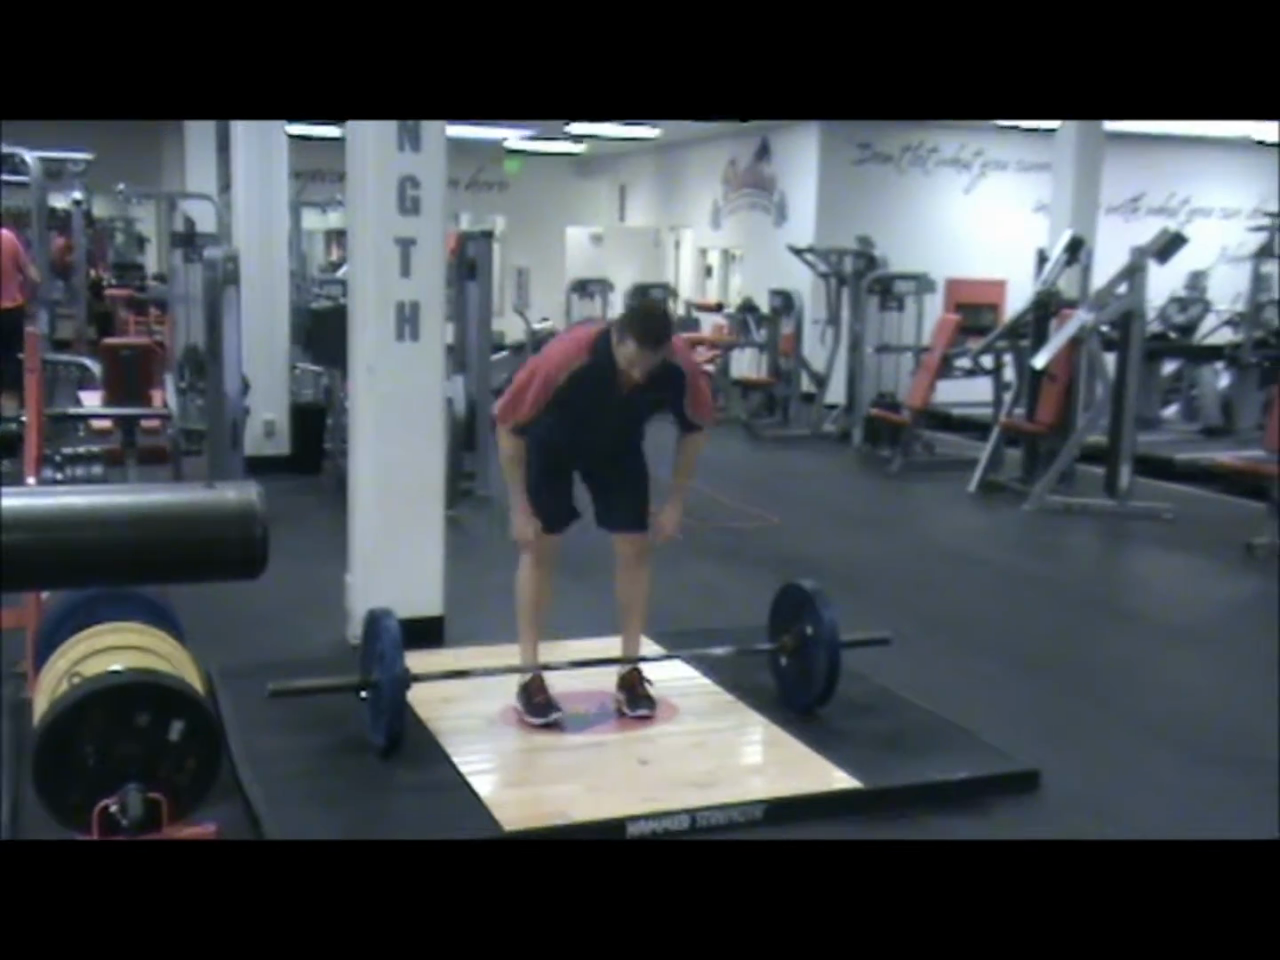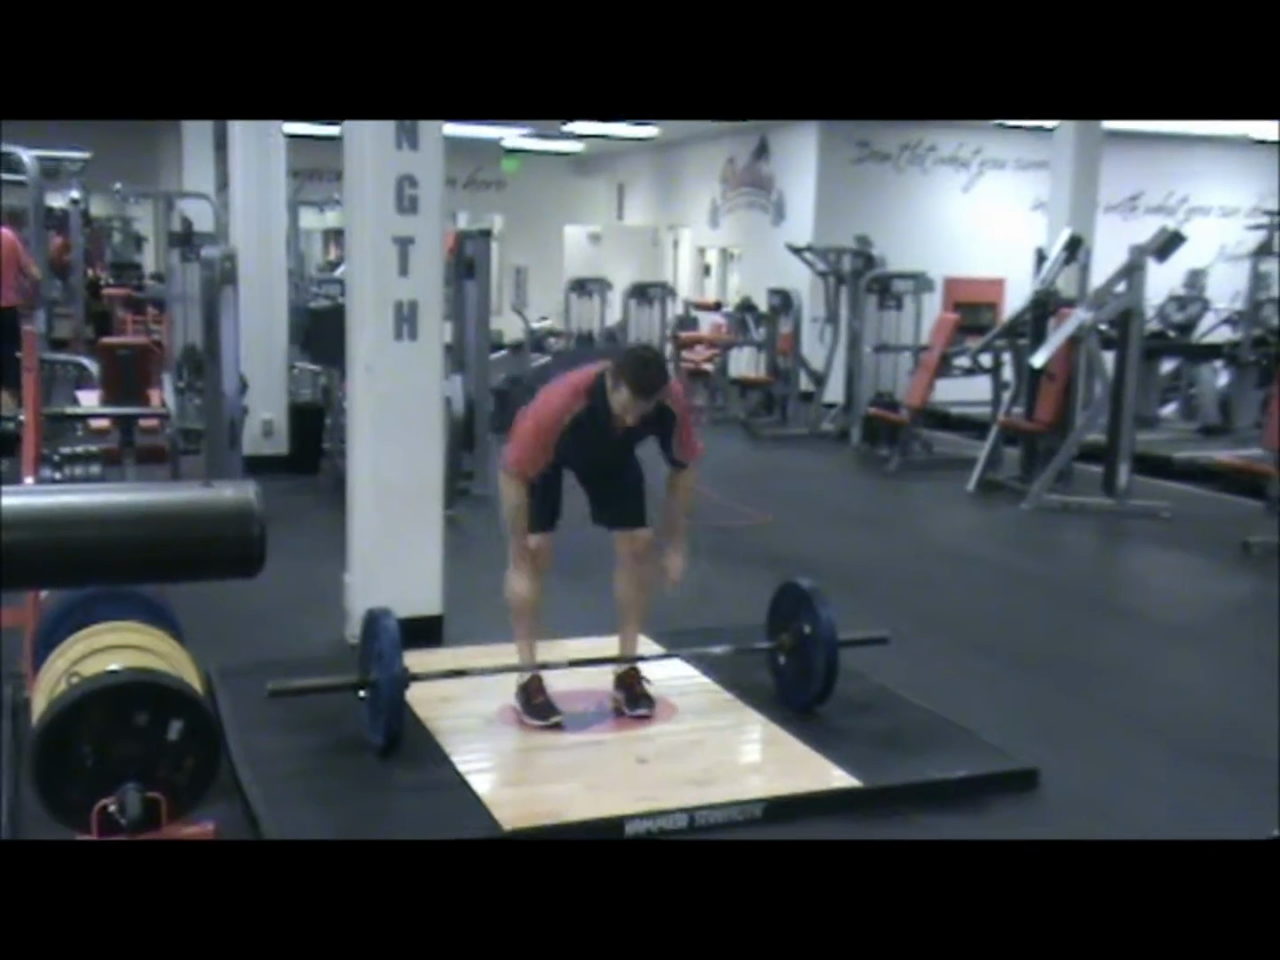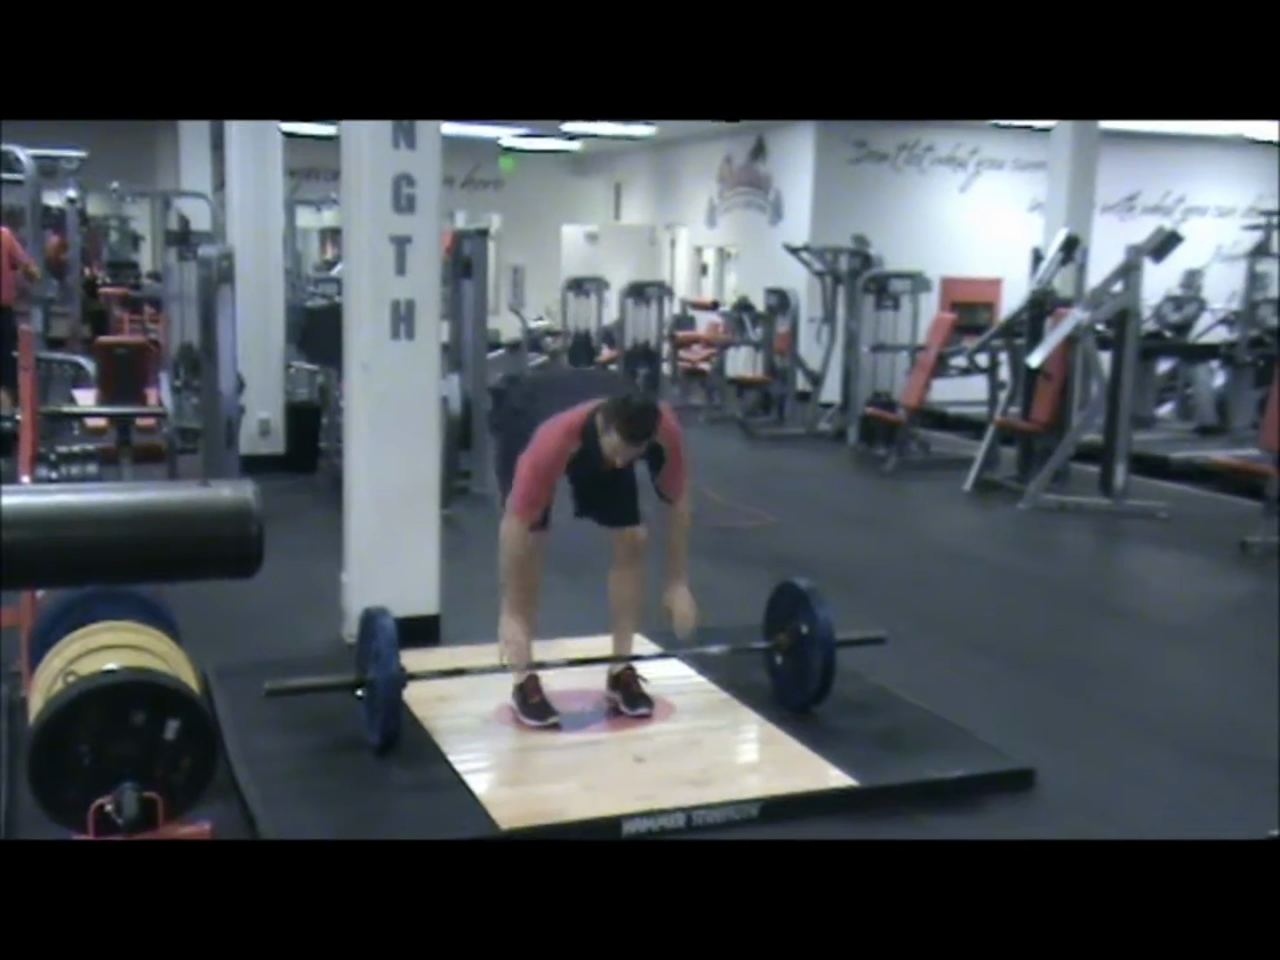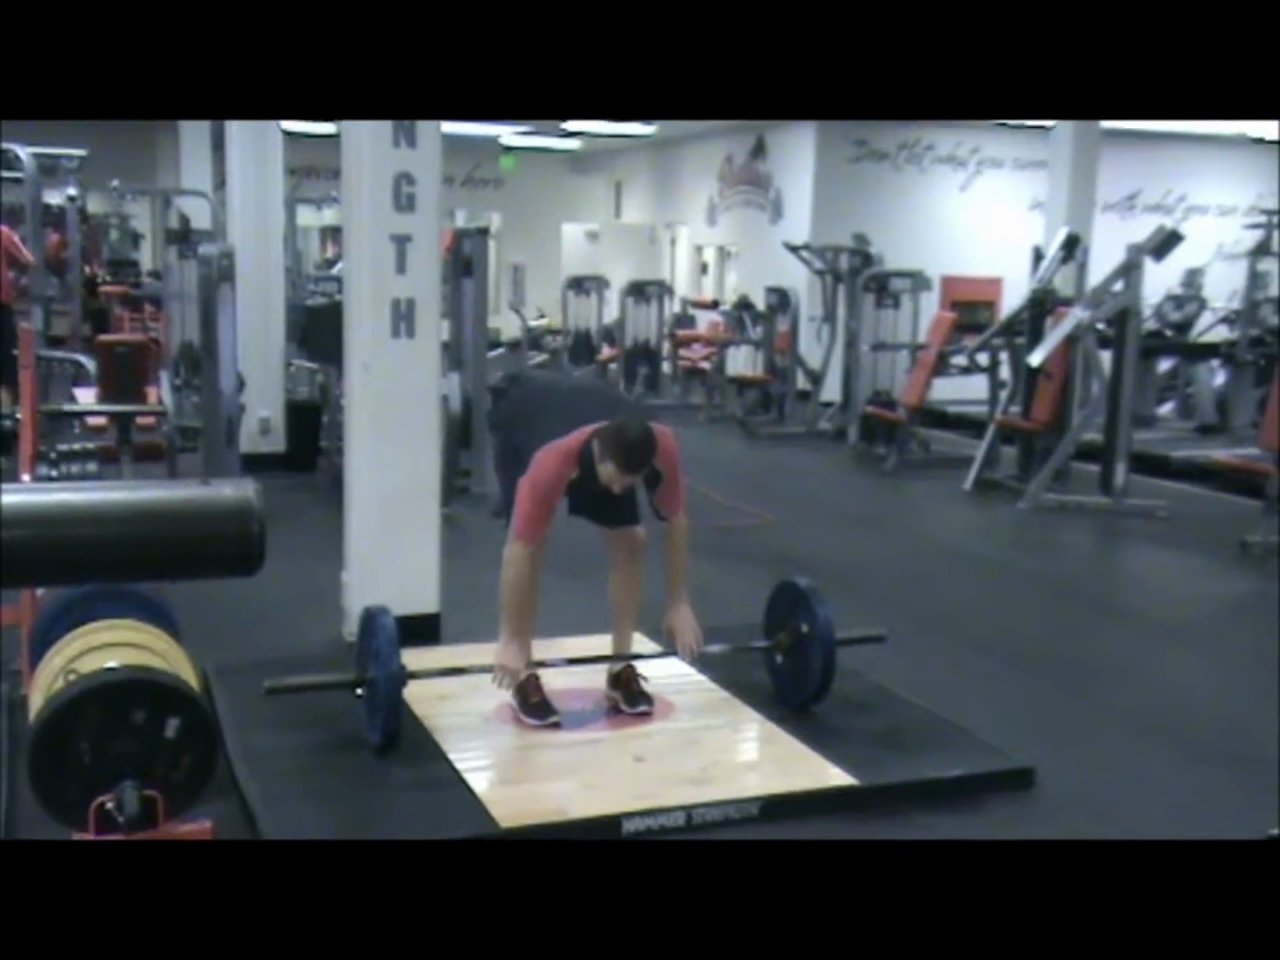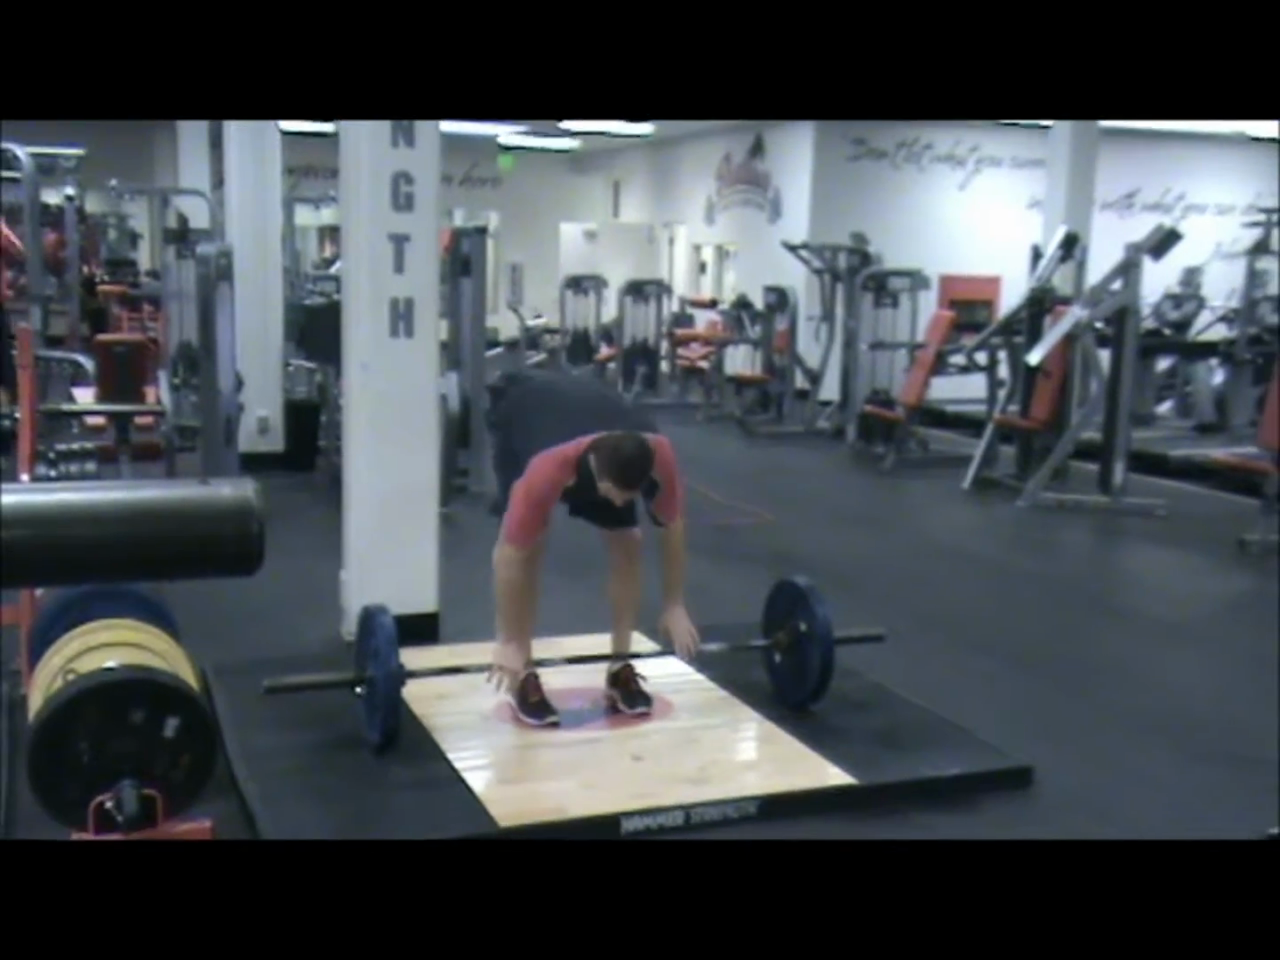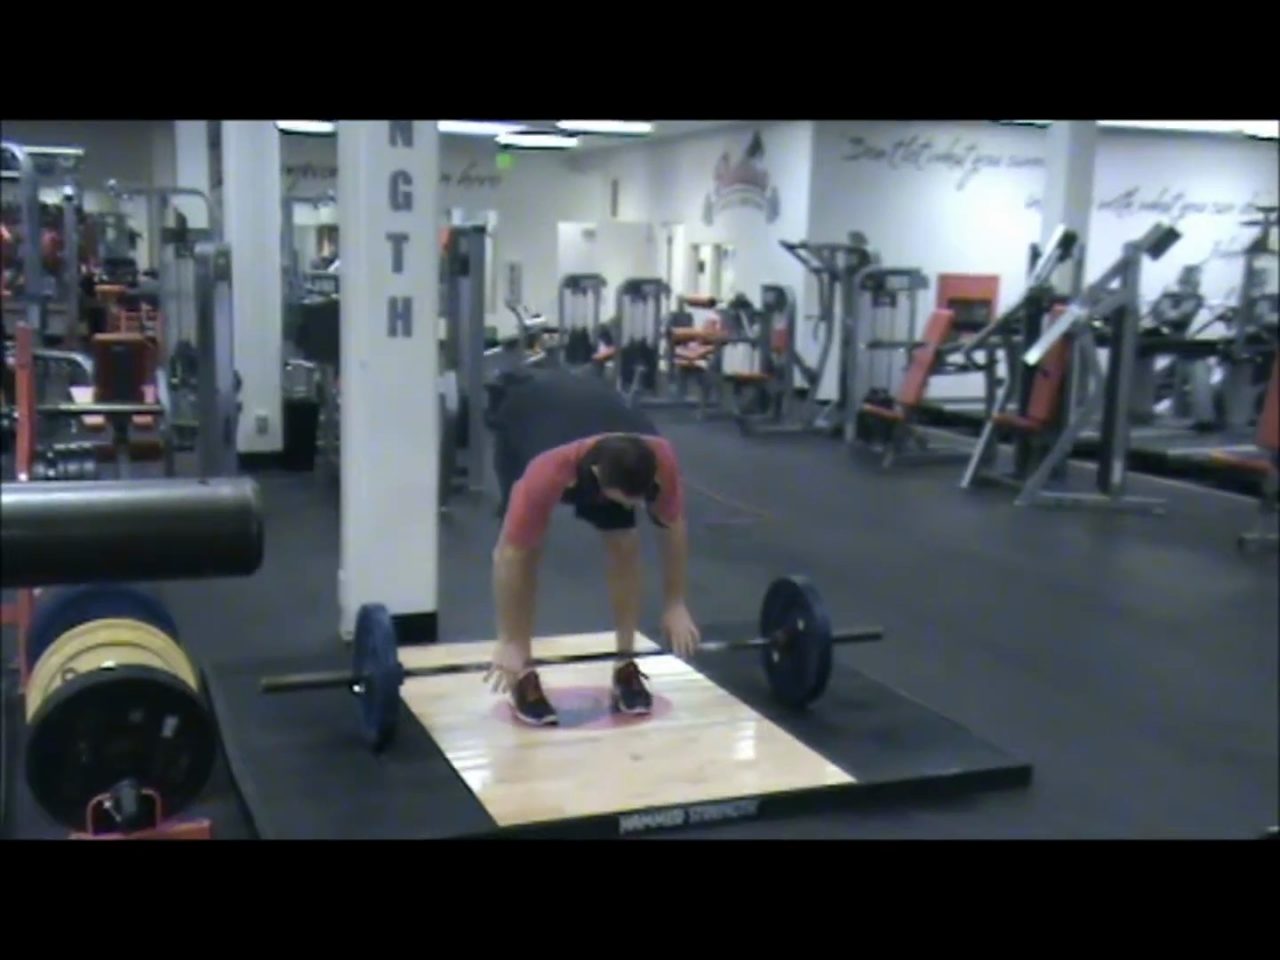
dt=0.1s
person 1, frame 1
left shoulder: (682, 365)
right shoulder: (564, 359)
left elbow: (695, 427)
right elbow: (508, 424)
left wrist: (675, 500)
right wrist: (519, 506)
left hip: (618, 447)
right hip: (550, 443)
left knee: (635, 546)
right knee: (541, 547)
left ankle: (629, 671)
right ankle: (530, 676)
person 1, frame 2
left shoulder: (673, 401)
right shoulder: (559, 402)
left elbow: (683, 465)
right elbow: (512, 474)
left wrist: (675, 545)
right wrist: (516, 565)
left hip: (610, 452)
right hip: (537, 453)
left knee: (636, 542)
right knee: (536, 545)
left ankle: (626, 669)
right ankle: (528, 678)
person 1, frame 3
left shoulder: (664, 429)
right shoulder: (552, 440)
left elbow: (677, 503)
right elbow: (515, 526)
left wrist: (677, 583)
right wrist: (511, 613)
left hip: (594, 448)
right hip: (522, 422)
left knee: (632, 542)
right knee: (532, 542)
left ankle: (621, 671)
right ankle: (524, 679)
person 1, frame 4
left shoulder: (662, 448)
right shoulder: (551, 463)
left elbow: (675, 521)
right elbow: (517, 551)
left wrist: (679, 604)
right wrist: (508, 642)
left knee: (630, 541)
right knee: (532, 546)
left ankle: (620, 669)
right ankle: (525, 678)
person 1, frame 5
left shoulder: (658, 457)
right shoulder: (548, 470)
left elbow: (672, 527)
right elbow: (508, 554)
left wrist: (674, 607)
right wrist: (506, 643)
left knee: (628, 543)
right knee: (529, 548)
left ankle: (620, 668)
right ankle: (525, 678)
person 1, frame 6
left shoulder: (659, 458)
right shoulder: (548, 471)
left elbow: (674, 527)
right elbow: (508, 554)
left wrist: (676, 605)
right wrist: (507, 642)
left knee: (625, 545)
right knee: (528, 548)
left ankle: (625, 666)
right ankle: (524, 677)
